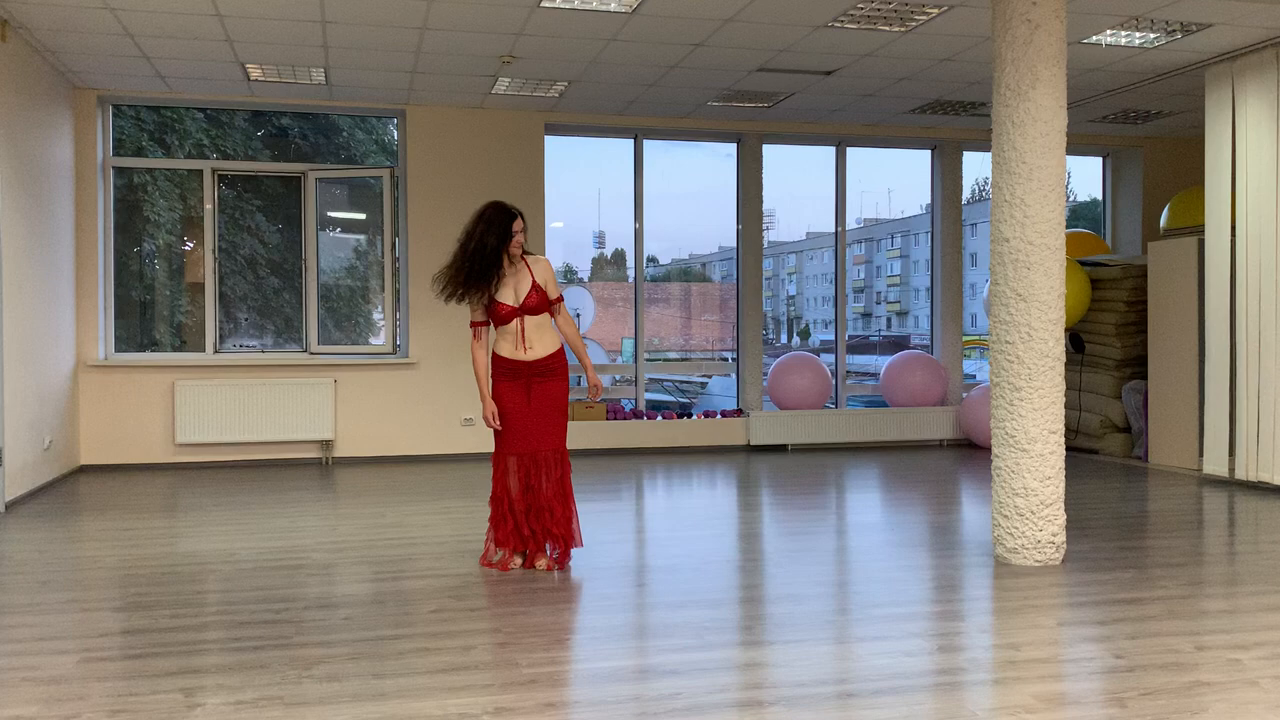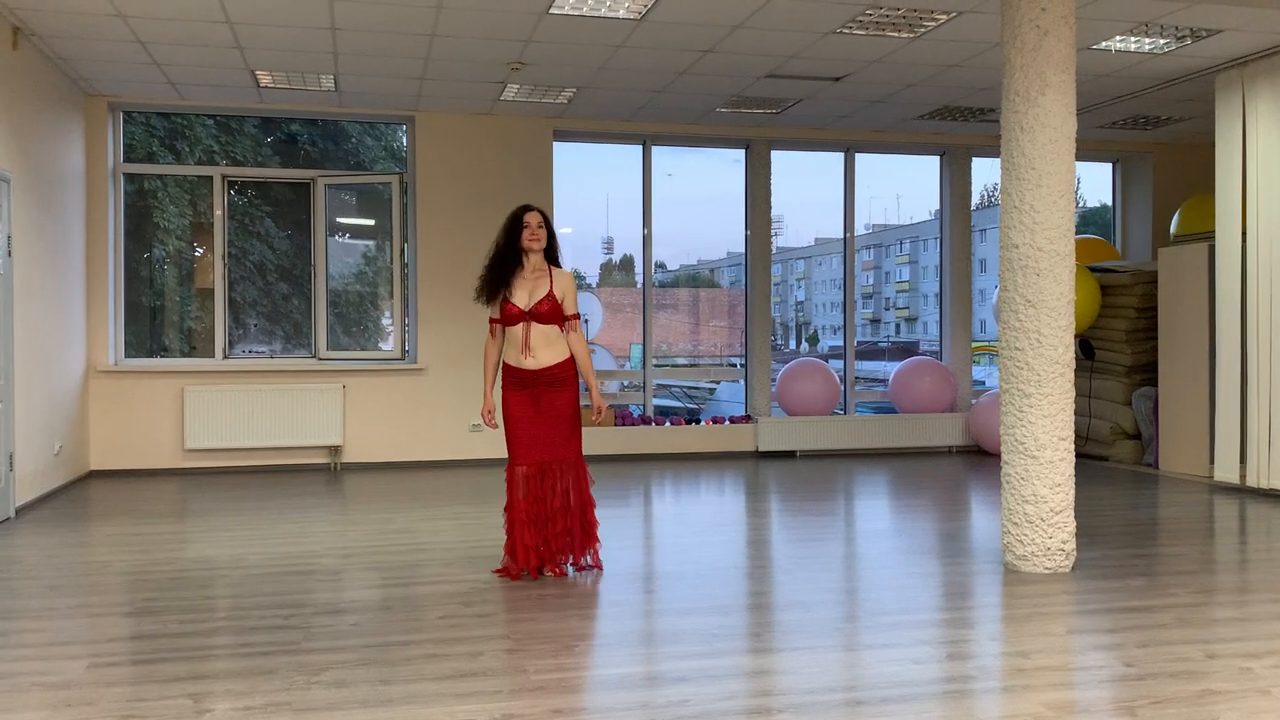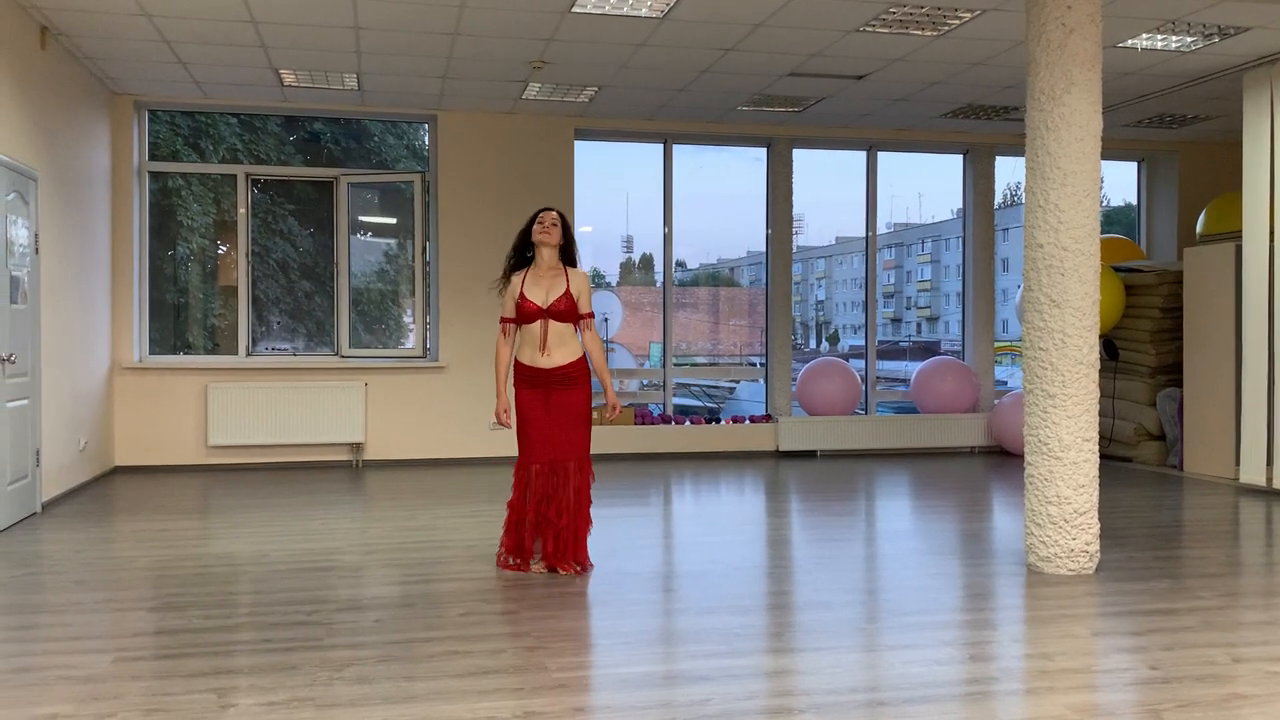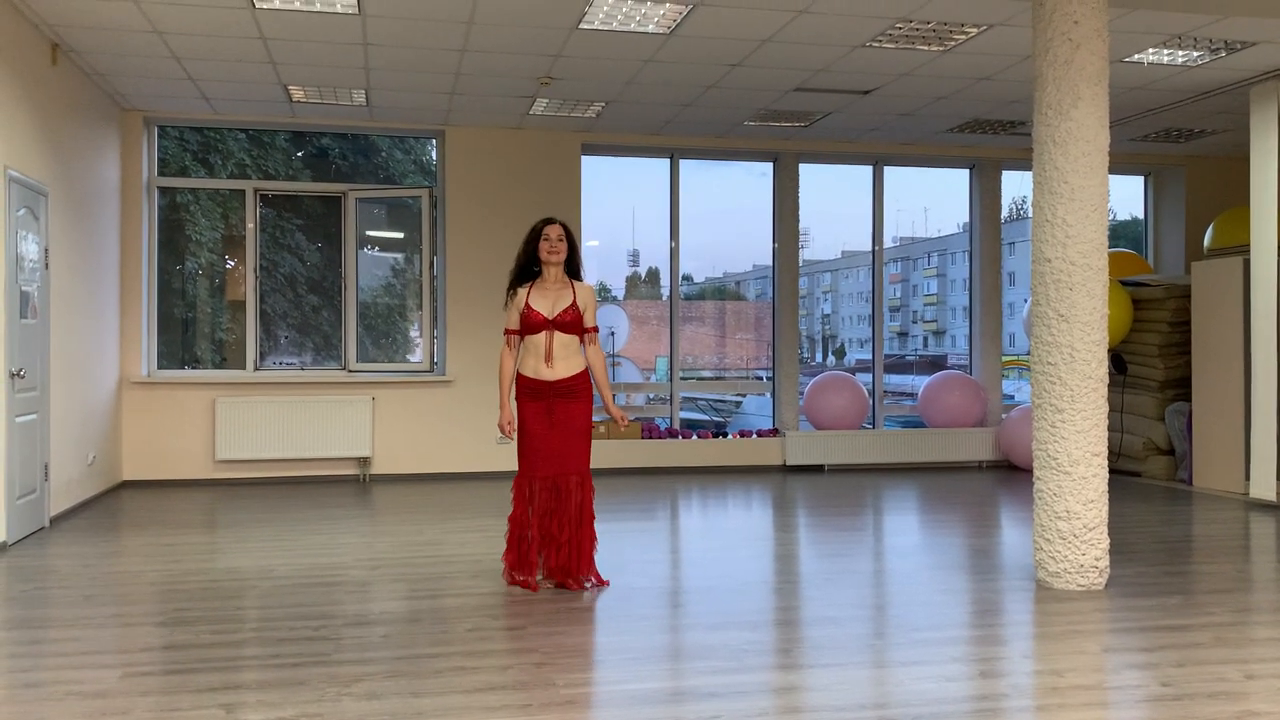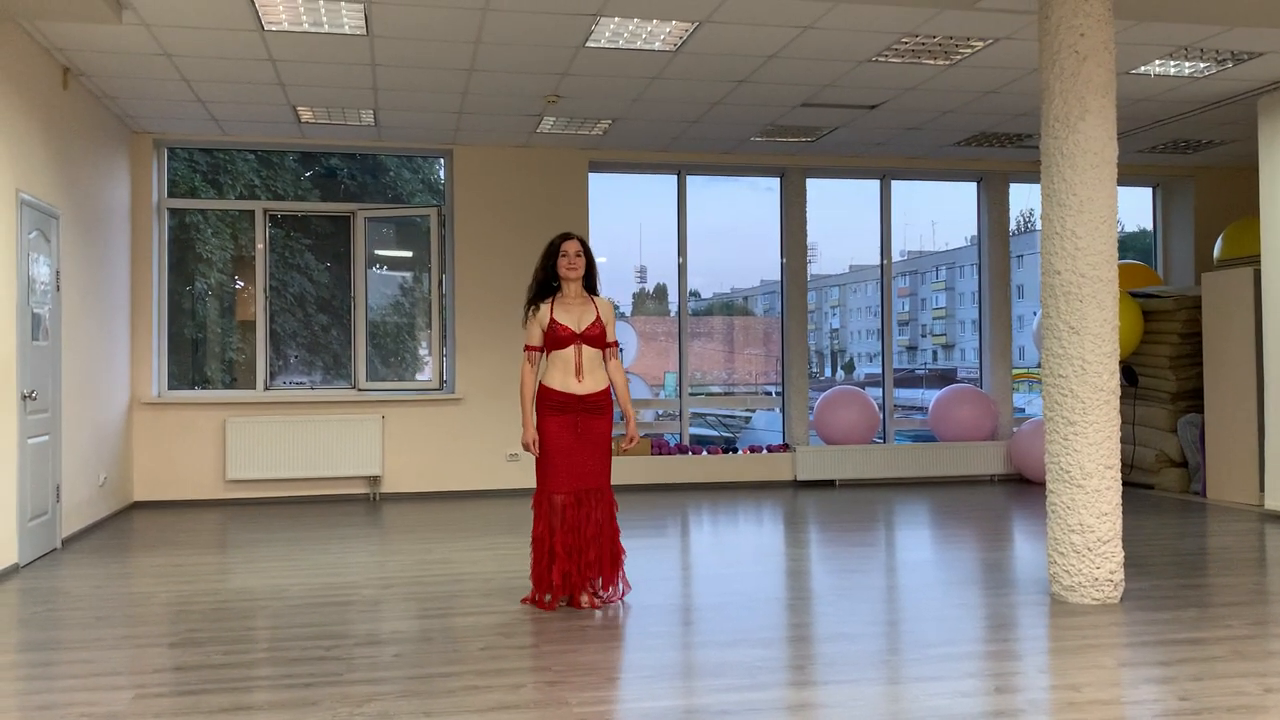
dt=1s
person 1, frame 1
left shoulder: (541, 267)
right shoulder: (480, 283)
left elbow: (563, 319)
right elbow: (479, 342)
left wrist: (588, 367)
right wrist: (485, 397)
left hip: (550, 372)
right hip: (508, 376)
left knee: (547, 456)
right knee: (511, 457)
left ankle: (542, 547)
right ankle: (510, 545)
person 1, frame 2
left shoulder: (563, 280)
right shoulder: (503, 282)
left elbow: (575, 336)
right elbow: (494, 339)
left wrist: (593, 388)
right wrist: (487, 394)
left hip: (559, 382)
right hip: (517, 386)
left knee: (560, 464)
right knee: (523, 467)
left ankle: (554, 553)
right ankle: (524, 554)
person 1, frame 3
left shoulder: (577, 279)
right shoulder: (515, 281)
left elbow: (590, 334)
right elbow: (505, 339)
left wrist: (608, 387)
right wrist: (501, 394)
left hip: (572, 381)
right hip: (530, 383)
left knee: (569, 464)
right knee: (535, 464)
left ankle: (566, 553)
right ankle: (537, 551)
person 1, frame 4
left shoulder: (583, 293)
right shoulder: (520, 294)
left elbow: (592, 349)
right elbow: (509, 350)
left wrist: (609, 402)
right wrist: (504, 405)
left hip: (574, 394)
right hip: (532, 396)
left knee: (573, 477)
right knee: (537, 478)
left ankle: (571, 567)
right ankle: (539, 566)
person 1, frame 5
left shoulder: (604, 308)
right shoulder: (541, 311)
left elbow: (614, 363)
right elbow: (529, 367)
left wrist: (630, 417)
right wrist: (527, 422)
left hip: (597, 410)
right hip: (555, 409)
left knee: (594, 493)
right knee: (557, 493)
left ankle: (589, 583)
right ankle: (555, 584)
